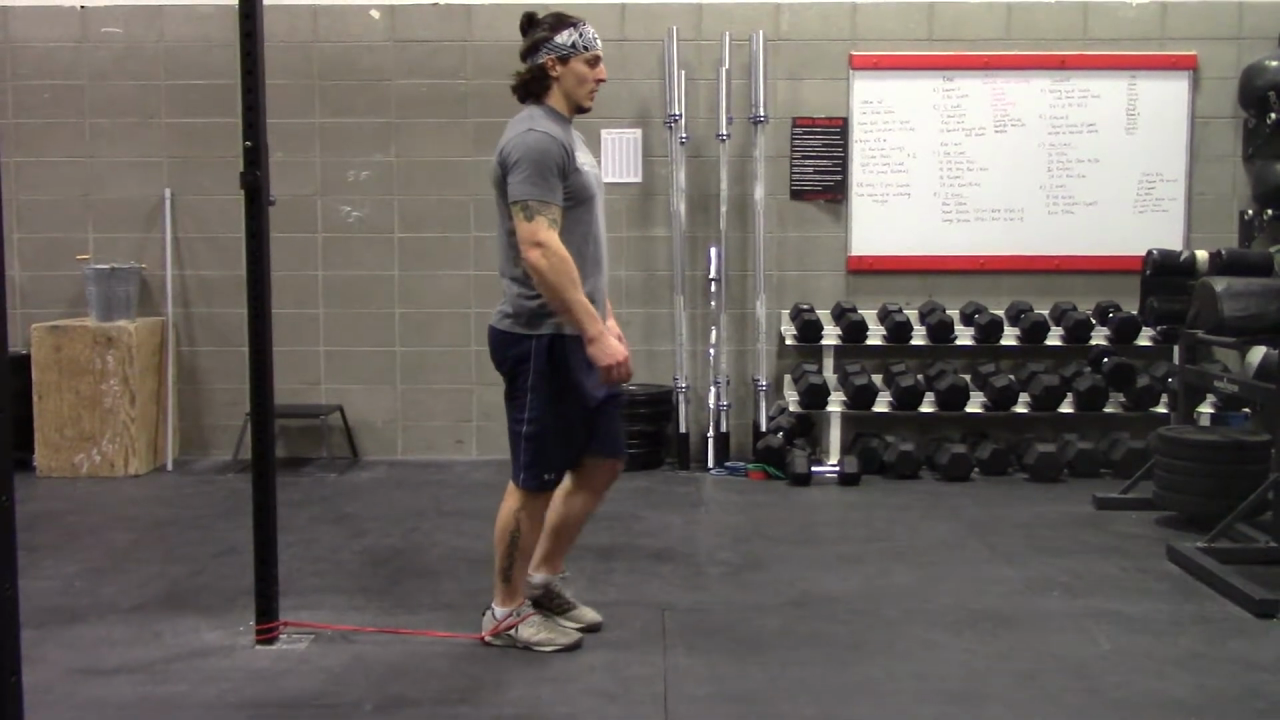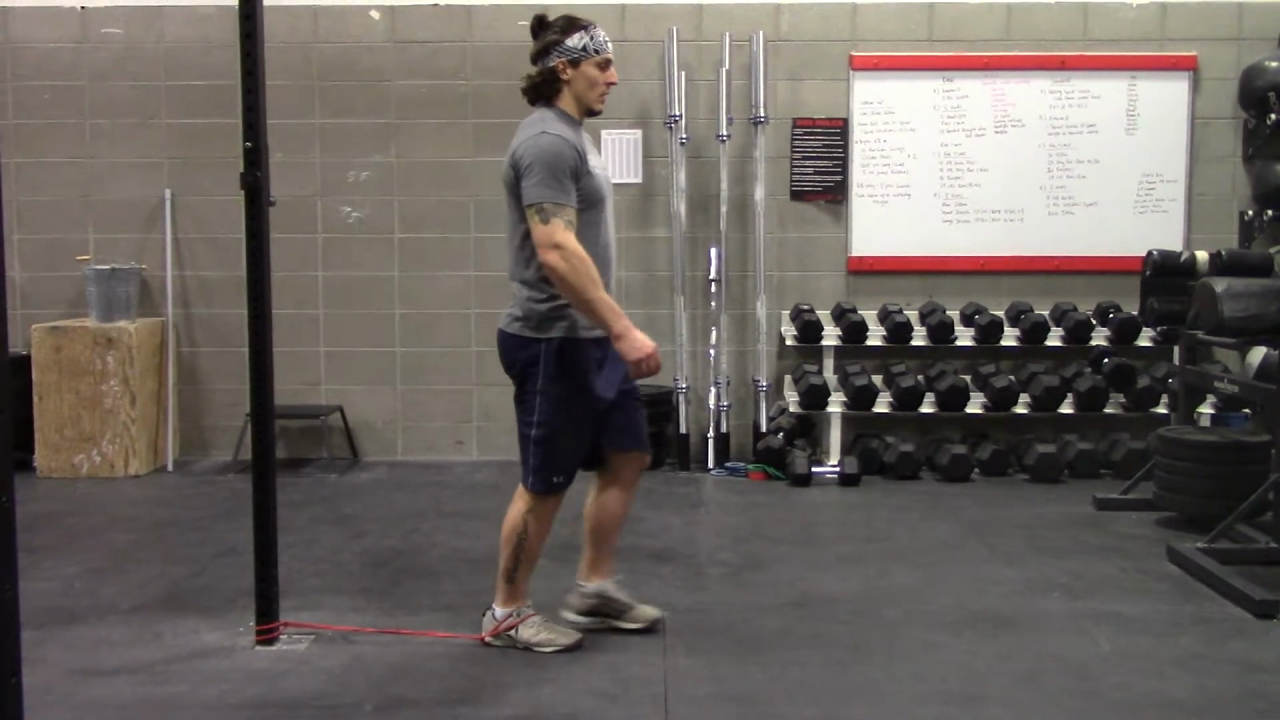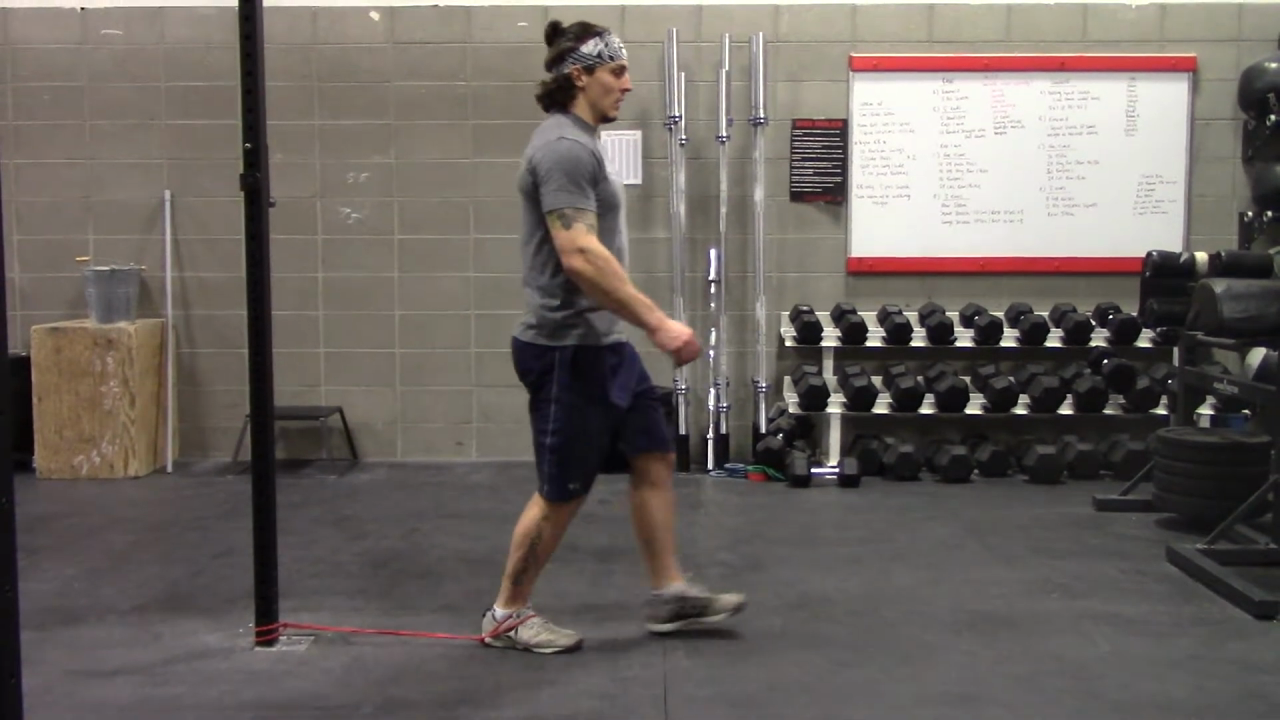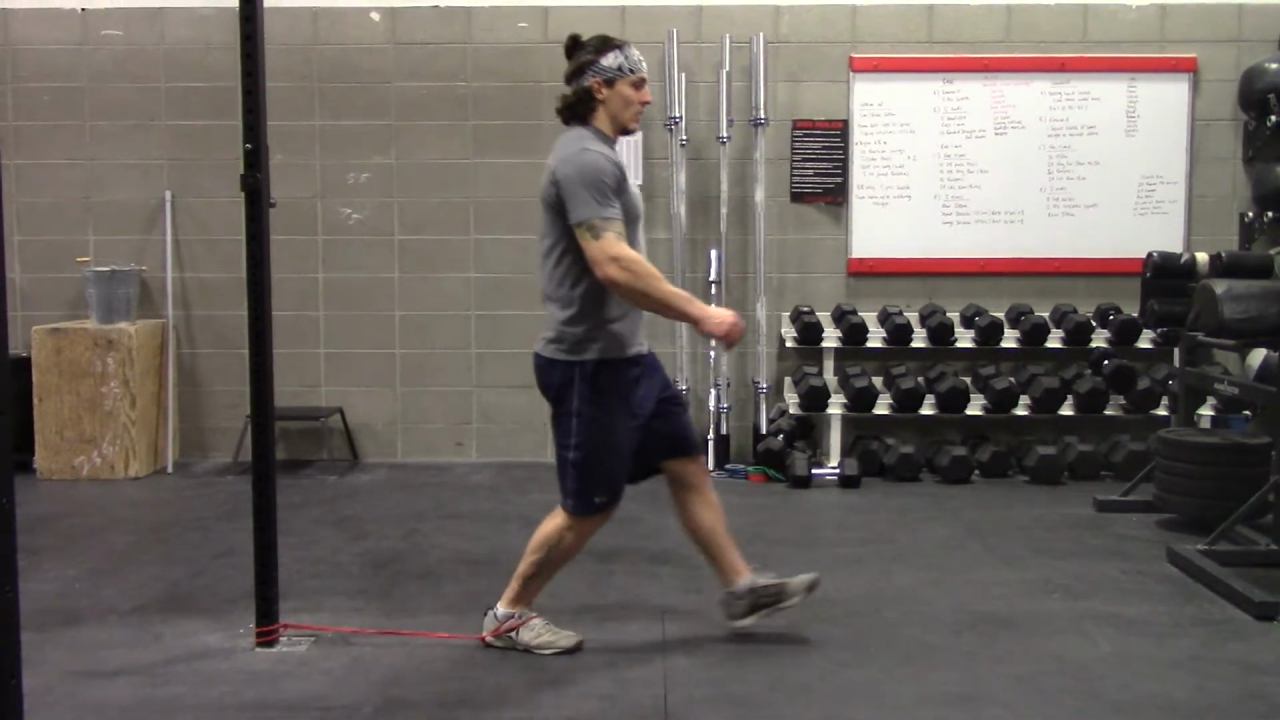
dt=0.1s
person 1, frame 1
left shoulder: (561, 134)
right shoulder: (536, 139)
right elbow: (539, 249)
left wrist: (606, 320)
right wrist: (599, 335)
left hip: (573, 337)
right hip: (542, 340)
left knee: (601, 463)
right knee: (536, 480)
left ankle: (541, 581)
right ankle: (506, 613)
person 1, frame 2
left shoulder: (570, 136)
right shoulder: (547, 142)
right elbow: (557, 252)
left wrist: (615, 324)
right wrist: (622, 330)
left hip: (584, 338)
right hip: (552, 343)
left knee: (627, 460)
right knee: (546, 484)
left ankle: (594, 589)
right ankle: (507, 614)
person 1, frame 3
left shoulder: (576, 143)
right shoulder: (563, 148)
right elbow: (580, 256)
left wrist: (645, 325)
right wrist: (659, 324)
left hip: (601, 345)
right hip: (568, 351)
left knee: (654, 462)
right knee: (562, 493)
left ankle: (670, 594)
right ankle: (508, 614)
person 1, frame 4
left shoulder: (594, 154)
right shoulder: (585, 160)
right elbow: (613, 265)
right wrist: (703, 315)
left hip: (623, 356)
right hip: (589, 364)
left knee: (689, 469)
right knee: (589, 506)
left ankle: (743, 588)
right ankle: (508, 615)
